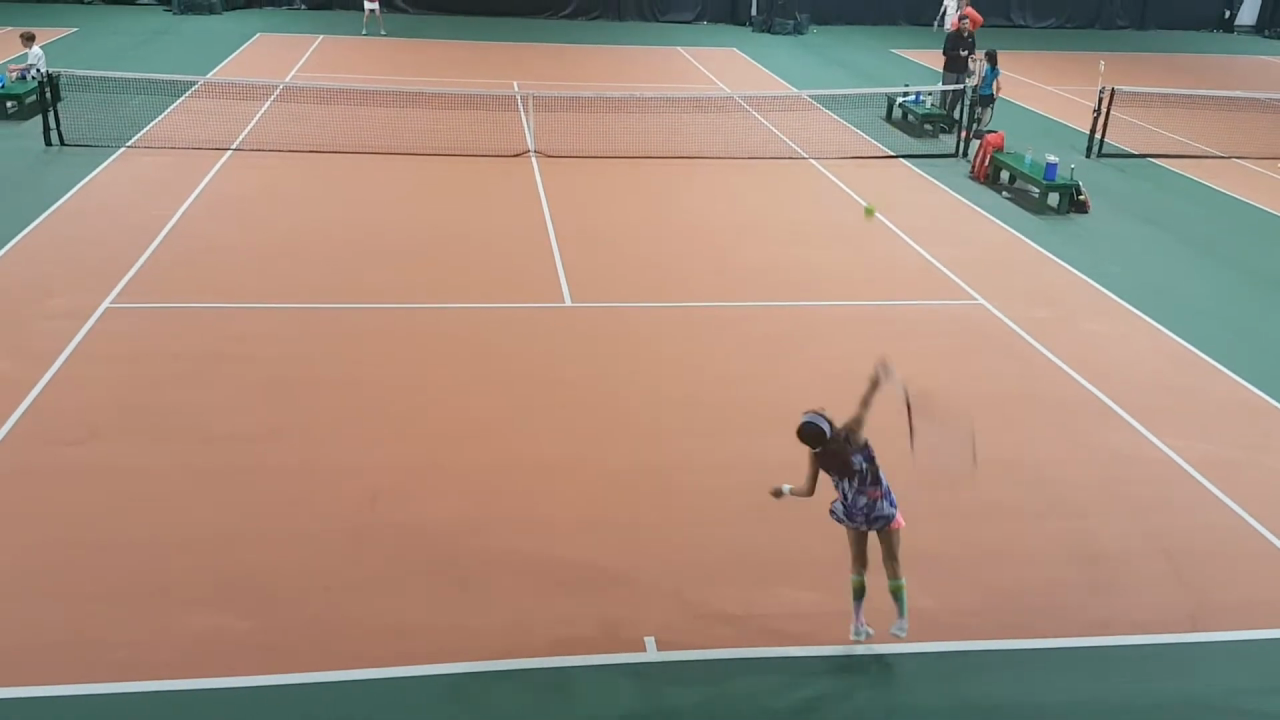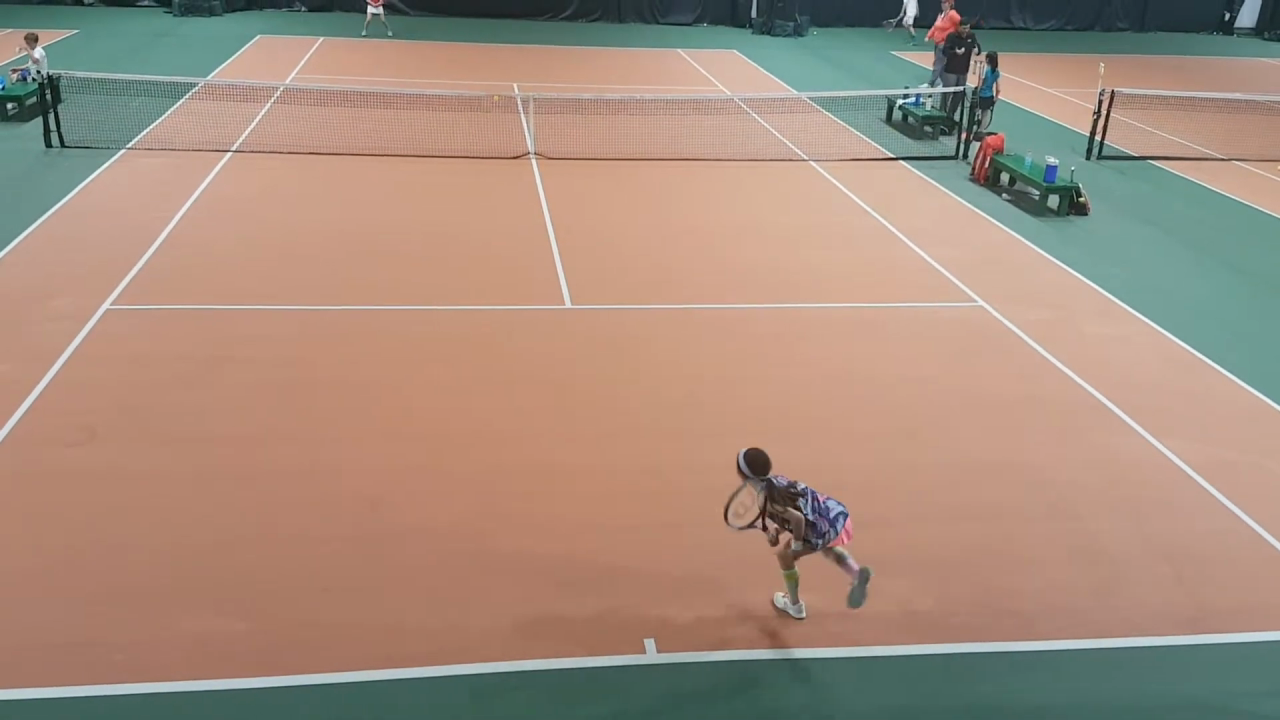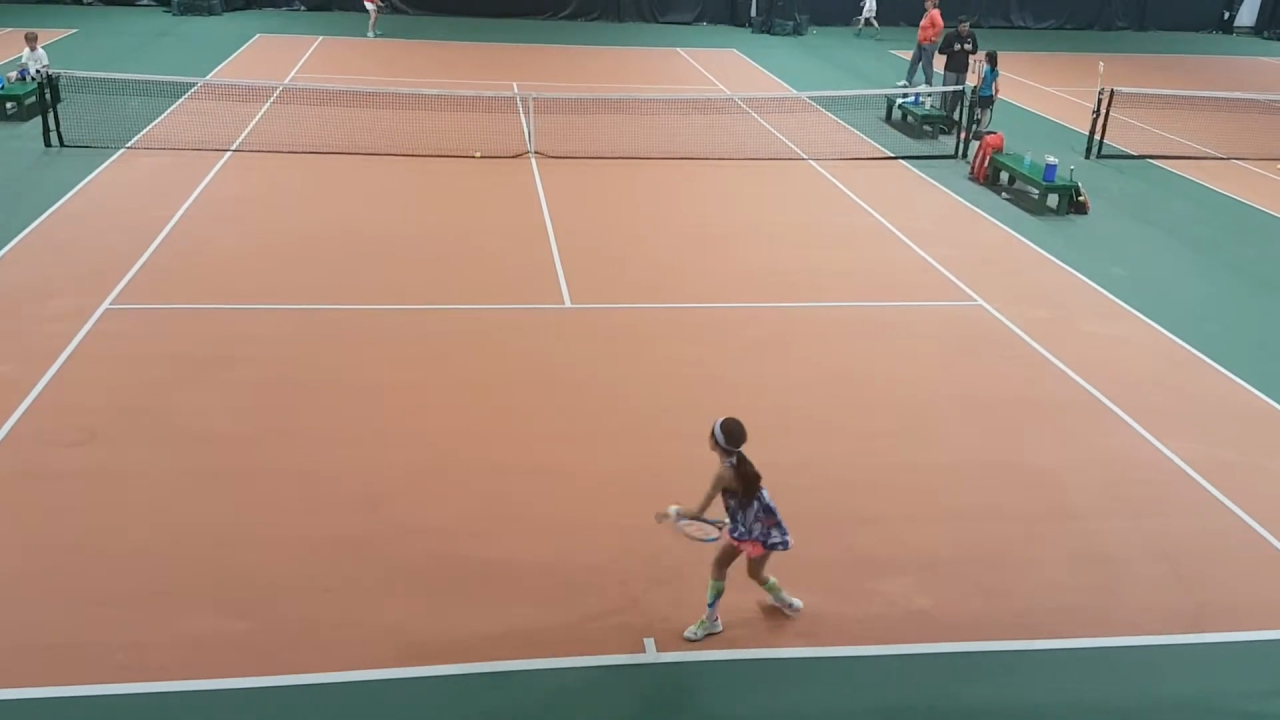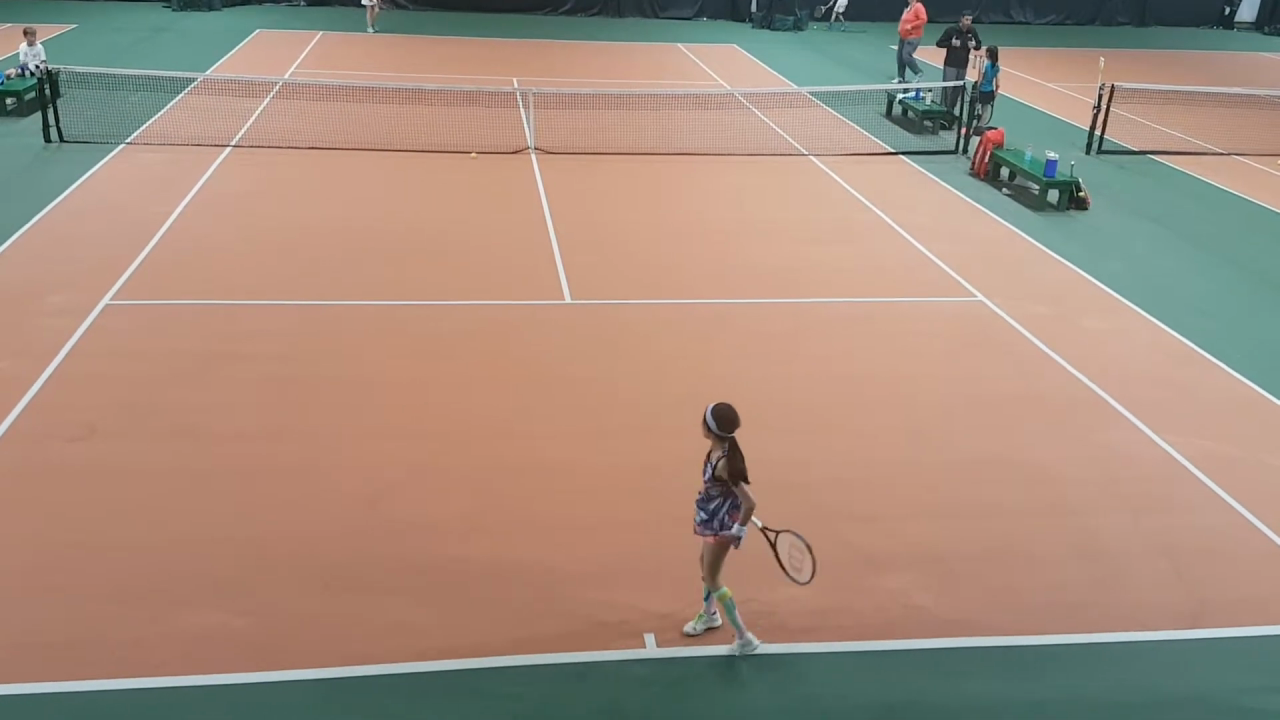
dt=0.5s
person 1, frame 1
left shoulder: (817, 453)
right shoulder: (849, 436)
left elbow: (808, 490)
right elbow: (863, 407)
left wrist: (785, 489)
right wrist: (876, 382)
left hip: (854, 513)
right hip: (881, 509)
left knee: (859, 566)
right knee: (892, 564)
left ankle: (858, 624)
right ankle: (902, 620)
person 1, frame 2
left shoulder: (764, 497)
right shoulder: (774, 480)
left elbow: (797, 518)
left wrist: (796, 545)
right wrist: (774, 529)
left hip: (821, 532)
right hip: (836, 515)
left knee: (784, 556)
right knee: (828, 548)
left ankle: (795, 605)
right ankle: (856, 573)
person 1, frame 3
left shoulder: (725, 472)
right shoulder: (737, 463)
left elbow: (700, 510)
left wrist: (672, 512)
left hip: (761, 531)
right hip: (746, 526)
left knee: (755, 573)
right knee: (719, 564)
left ankle: (788, 603)
right ankle: (711, 620)
person 1, frame 4
left shoulder: (725, 463)
right shoulder: (720, 450)
left elbow: (749, 503)
right elbow: (738, 485)
left wrist: (737, 531)
left hip: (723, 526)
right hip: (712, 521)
left knee: (711, 577)
right knee: (707, 565)
left ankle: (744, 637)
right ankle: (709, 614)
